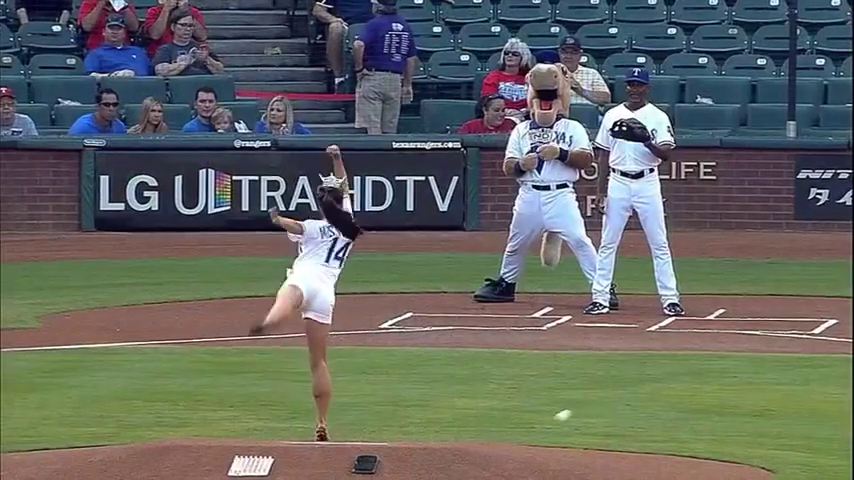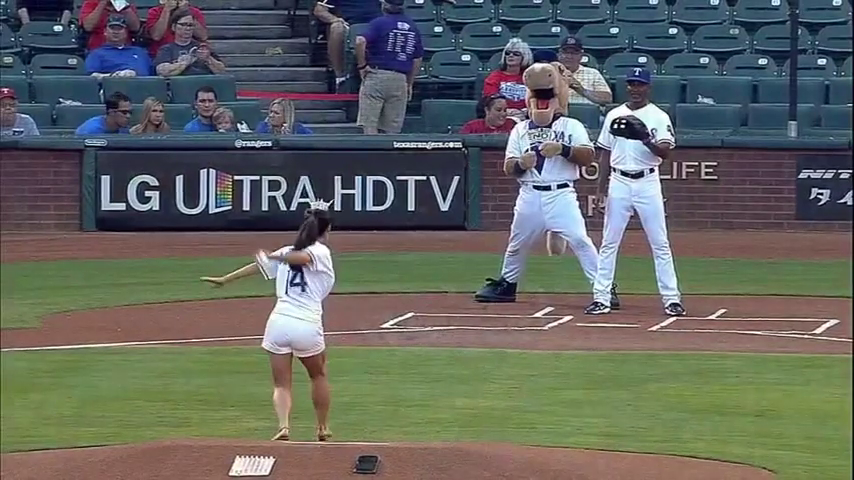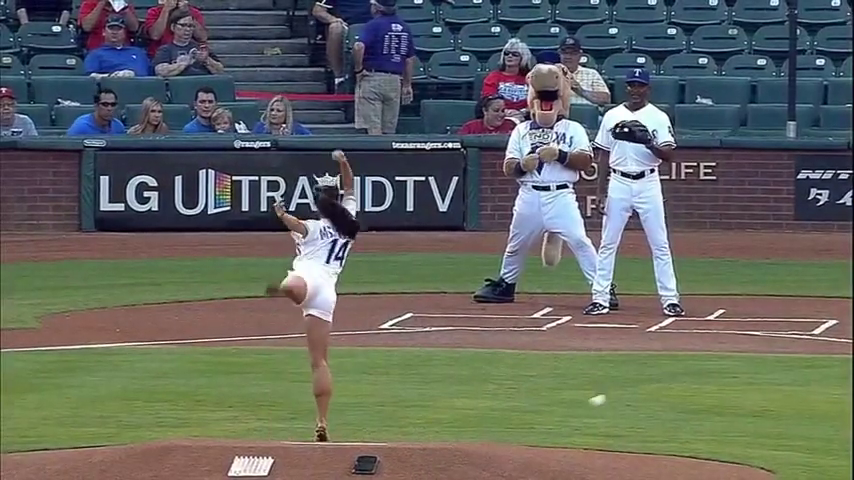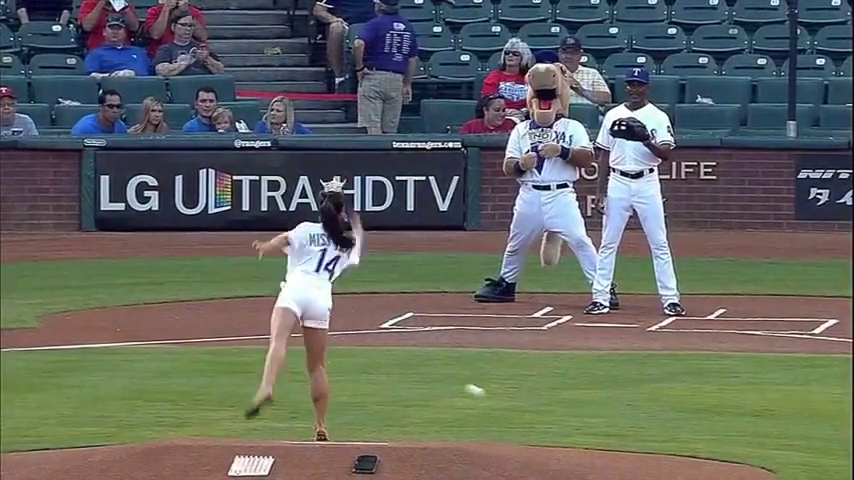
dt=0.7s
person 1, frame 1
left shoulder: (314, 227)
right shoulder: (347, 226)
left elbow: (296, 228)
right elbow: (344, 188)
left wrist: (278, 219)
right wrist: (338, 158)
left hip: (302, 283)
right hip: (325, 295)
right knee: (318, 362)
left ankle: (268, 322)
right ankle: (322, 425)
person 1, frame 2
left shoulder: (285, 252)
right shoulder: (322, 252)
left elbow: (257, 267)
right elbow: (300, 257)
left wrist: (224, 279)
right wrist: (275, 255)
left hip: (279, 323)
right hip: (308, 327)
left knee: (282, 385)
right knee: (319, 376)
left ankle: (283, 426)
right ankle: (323, 428)
person 1, frame 3
left shoulder: (316, 226)
right shoulder: (348, 225)
left elbow: (297, 226)
right elbow: (348, 189)
left wrist: (283, 216)
right wrist: (343, 164)
left hip: (306, 278)
right hip: (327, 292)
right knee: (319, 361)
left ankle: (285, 288)
right ankle: (323, 424)
person 1, frame 4
left shoulder: (305, 229)
right shoulder: (348, 242)
left elbow: (286, 239)
right elbow: (357, 238)
left wrist: (266, 246)
right wrist: (357, 227)
left hip: (294, 291)
right hip: (320, 302)
left knee: (277, 342)
right knee: (316, 367)
left ankle: (265, 390)
right ankle: (321, 427)
person 2, frame 1
left shoulder: (658, 117)
right shoulder: (612, 115)
left elbow: (666, 154)
right elbow: (604, 155)
left wrist: (649, 143)
right wrist: (600, 190)
left hip: (647, 184)
right hip: (618, 184)
left knee: (659, 244)
right knee: (608, 243)
left ankle: (670, 299)
right ankle: (600, 299)
person 2, frame 2
left shoulder: (659, 116)
right shoulder: (614, 115)
left elbow: (665, 152)
right elbow: (606, 154)
left wrist: (646, 140)
right wrist: (600, 189)
left hip: (647, 183)
right hip: (619, 183)
left knee: (660, 243)
right knee: (609, 243)
left ankle: (671, 298)
right ankle: (601, 298)
person 2, frame 3
left shoulder: (659, 117)
right shoulder: (612, 116)
left elbow: (669, 155)
right elbow: (604, 155)
left wrist: (649, 144)
right wrist: (601, 189)
left hip: (648, 184)
right hip: (618, 184)
left knee: (660, 244)
right knee: (608, 243)
left ankle: (670, 299)
right ankle: (600, 299)
person 2, frame 4
left shoulder: (658, 117)
right shoulder: (612, 115)
left elbow: (666, 154)
right elbow: (605, 154)
left wrist: (647, 142)
right wrist: (600, 189)
left hip: (647, 184)
right hip: (618, 184)
left knee: (659, 244)
right knee: (608, 243)
left ankle: (670, 298)
right ankle: (600, 298)
person 3, frame 1
left shoulder: (572, 127)
right shoulder: (521, 129)
left elbow: (586, 159)
right elbow: (507, 167)
left wrist: (561, 152)
right wrist: (521, 165)
left hip: (560, 195)
right hip: (529, 195)
left knee: (578, 240)
right knee: (516, 244)
right ankle: (505, 284)
person 3, frame 2
left shoulder: (571, 125)
right shoulder: (520, 129)
left elbow: (587, 155)
right elbow: (508, 167)
left wrist: (561, 149)
right wrist: (519, 164)
left hip: (561, 195)
right hip: (529, 196)
left knee: (579, 240)
right knee: (517, 244)
right ankle: (505, 286)
person 3, frame 3
left shoulder: (573, 128)
right shoulder: (521, 130)
left elbow: (586, 160)
right elbow: (508, 168)
left wrist: (559, 154)
right wrist: (521, 165)
left hip: (560, 196)
right hip: (529, 196)
left knee: (578, 240)
right knee: (516, 244)
right ankle: (505, 285)
person 3, frame 4
left shoulder: (572, 127)
right shoulder: (521, 130)
left elbow: (587, 158)
right elbow: (508, 167)
left wrist: (561, 151)
right wrist: (521, 165)
left hip: (560, 196)
right hip: (529, 196)
left knee: (579, 240)
right knee: (516, 244)
left ankle: (604, 289)
right ankle: (505, 285)
person 4, frame 1
left shoulder: (375, 24)
right shoulder: (405, 26)
left elbow: (359, 45)
right elbow: (411, 58)
left wrist: (358, 68)
right wrist: (407, 84)
left hip: (373, 77)
right hip: (395, 80)
left knee: (373, 127)
right knee: (389, 130)
person 4, frame 2
left shoulder: (380, 22)
right shoulder: (413, 27)
left elbow: (360, 41)
right elbow: (417, 59)
left wrist: (362, 65)
right wrist: (409, 84)
left hip: (377, 76)
right hip: (400, 79)
left knee: (369, 125)
right knee: (393, 129)
person 4, frame 3
left shoulder: (374, 25)
right shoulder: (404, 27)
left elbow: (358, 47)
right elbow: (410, 59)
left wrist: (358, 69)
right wrist: (407, 84)
left hip: (372, 78)
right hip: (394, 81)
left knee: (373, 127)
right knee: (389, 131)
person 4, frame 4
left shoulder: (376, 23)
right shoulder: (408, 27)
left elbow: (359, 44)
right elbow: (413, 59)
left wrist: (359, 67)
right wrist: (407, 84)
left hip: (374, 77)
right hip: (396, 80)
left knee: (373, 126)
right knee: (390, 130)
